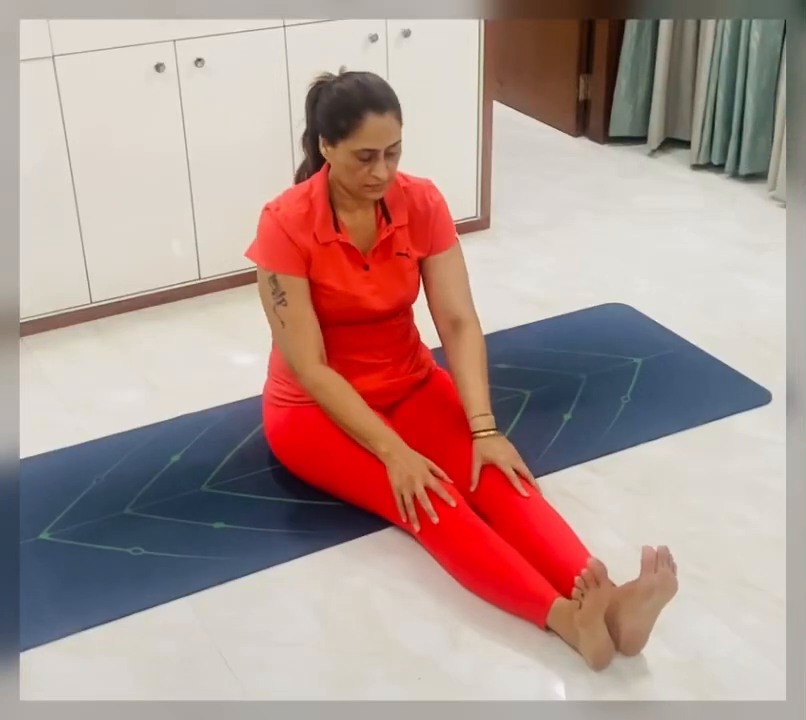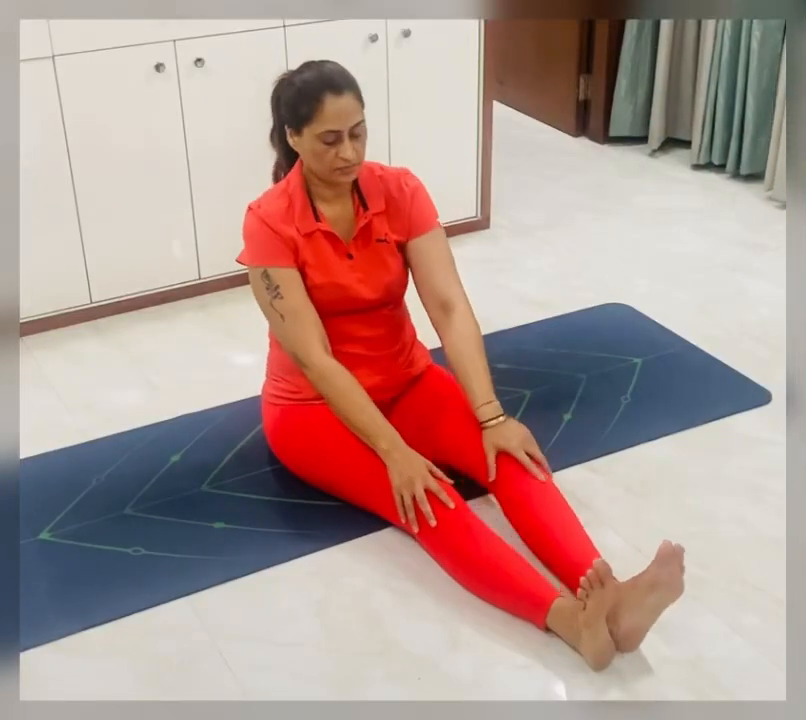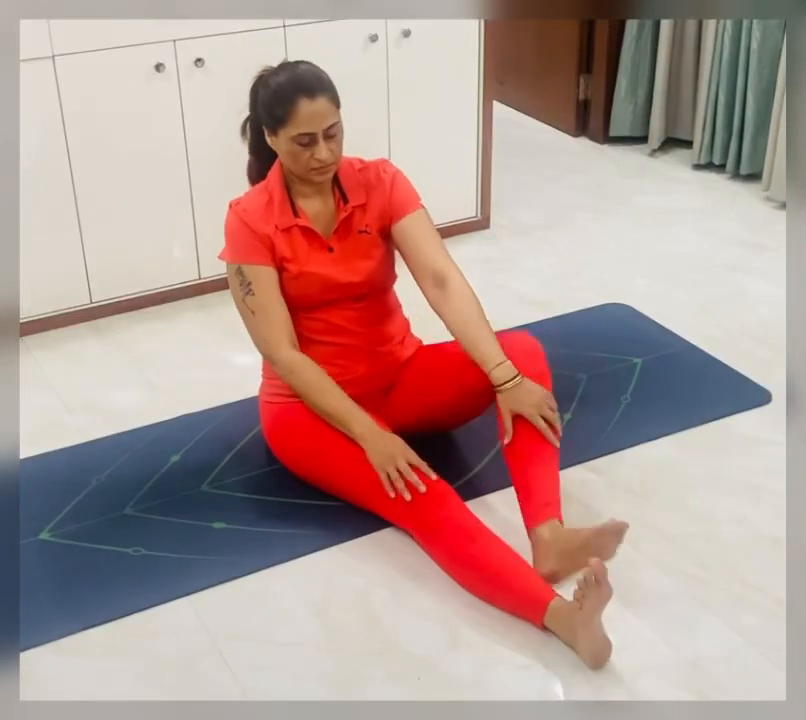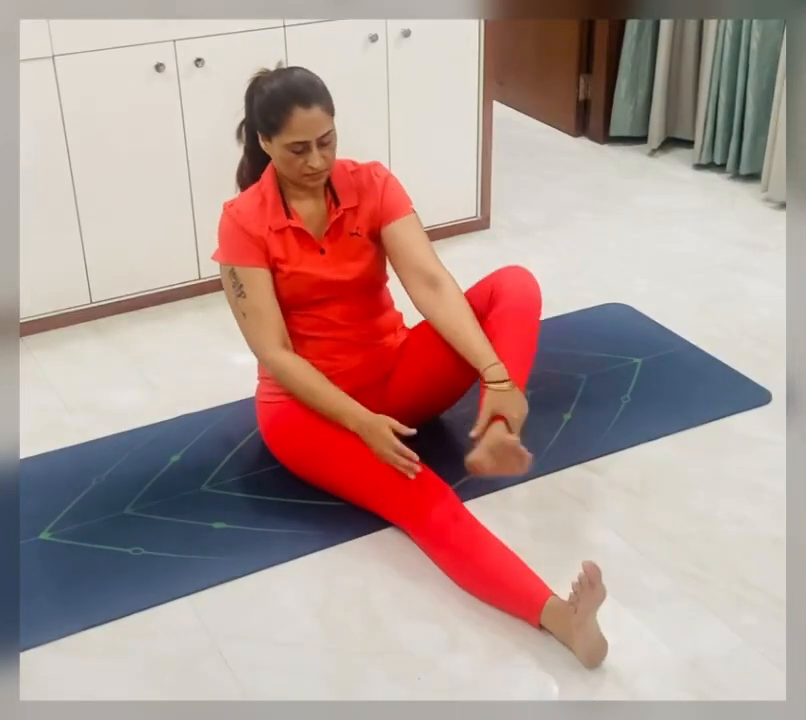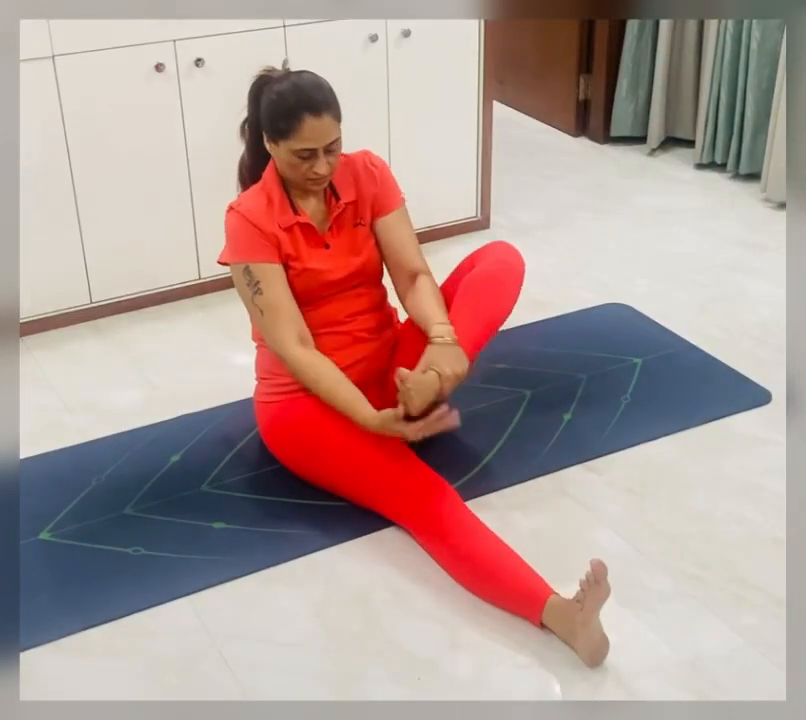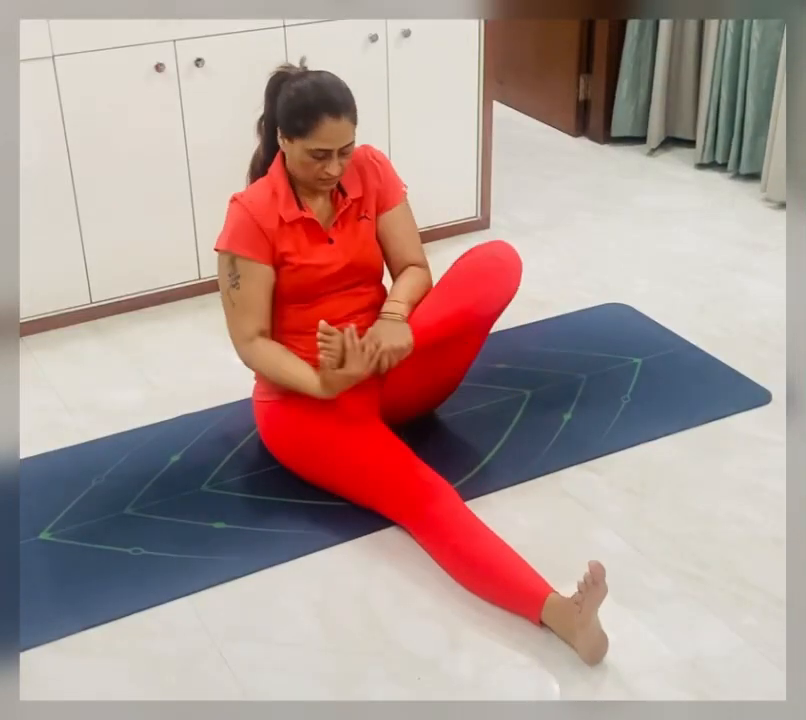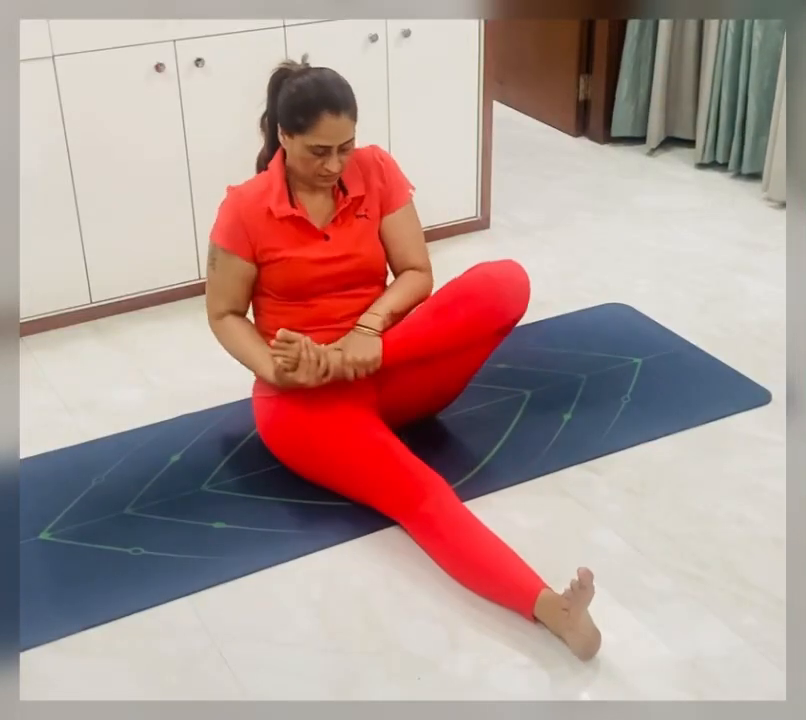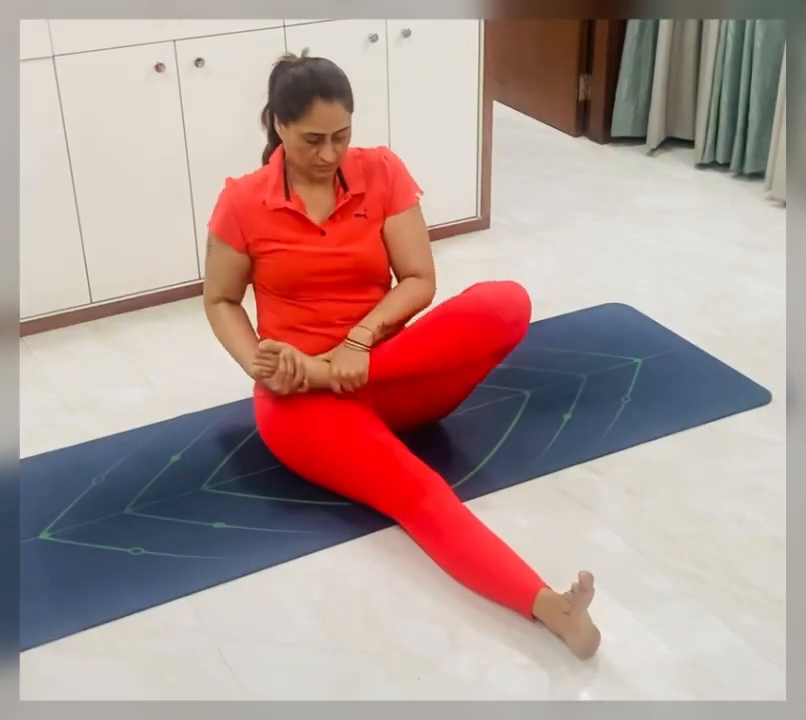
dt=0.2s
person 1, frame 1
left shoulder: (422, 202)
right shoulder: (284, 226)
left elbow: (459, 323)
right elbow: (310, 367)
left wrist: (485, 430)
right wrist: (393, 453)
left hip: (409, 384)
right hip: (314, 410)
left knee: (497, 478)
right knee: (431, 503)
left ankle: (605, 599)
right ankle: (565, 618)
person 1, frame 2
left shoulder: (400, 191)
right shoulder: (270, 223)
left elbow: (449, 308)
right elbow: (314, 358)
left wrist: (491, 417)
right wrist: (394, 452)
left hip: (406, 381)
right hip: (313, 405)
left knee: (506, 459)
right knee: (431, 504)
left ankle: (599, 592)
right ankle: (567, 618)
person 1, frame 3
left shoulder: (382, 182)
right shoulder: (250, 221)
left elbow: (443, 281)
right elbow: (283, 353)
left wrist: (508, 379)
right wrist: (370, 436)
left hip: (401, 374)
right hip: (311, 403)
left knee: (524, 353)
right knee: (424, 501)
left ankle: (550, 539)
right ankle: (559, 616)
person 1, frame 4
left shoulder: (372, 183)
right shoulder: (244, 223)
left elbow: (430, 283)
right elbow: (275, 352)
left wrist: (495, 375)
right wrist: (363, 426)
left hip: (396, 370)
right hip: (306, 400)
left knee: (515, 285)
right knee: (422, 499)
left ankle: (492, 439)
right ankle: (554, 614)
person 1, frame 5
left shoulder: (368, 174)
right shoulder: (251, 222)
left elbow: (415, 275)
right elbow: (293, 350)
left wrist: (445, 346)
right wrist: (376, 417)
left hip: (394, 370)
right hip: (307, 397)
left knee: (501, 259)
right knee: (425, 498)
left ankle: (419, 386)
right ankle: (554, 611)
person 1, frame 6
left shoulder: (372, 171)
right shoulder: (252, 217)
left elbow: (414, 268)
right elbow: (249, 339)
left wrist: (391, 321)
right wrist: (320, 383)
left hip: (393, 373)
right hip: (305, 398)
left knee: (499, 260)
right knee: (421, 497)
left ankle: (376, 356)
right ankle: (554, 610)
person 1, frame 7
left shoulder: (377, 171)
right shoulder: (246, 210)
left elbow: (417, 274)
right elbow: (223, 315)
left wrist: (368, 330)
right wrist: (273, 368)
left hip: (393, 375)
right hip: (303, 397)
left knee: (506, 283)
right knee: (418, 493)
left ankle: (336, 361)
right ankle: (546, 605)
person 1, frame 8
left shoulder: (382, 171)
right shoulder: (243, 203)
left elbow: (419, 281)
right elbow: (220, 301)
left wrist: (357, 343)
right wrist: (260, 368)
left hip: (392, 367)
right hip: (305, 399)
left knee: (507, 304)
right knee: (417, 493)
left ankle: (341, 373)
right ankle: (545, 605)
